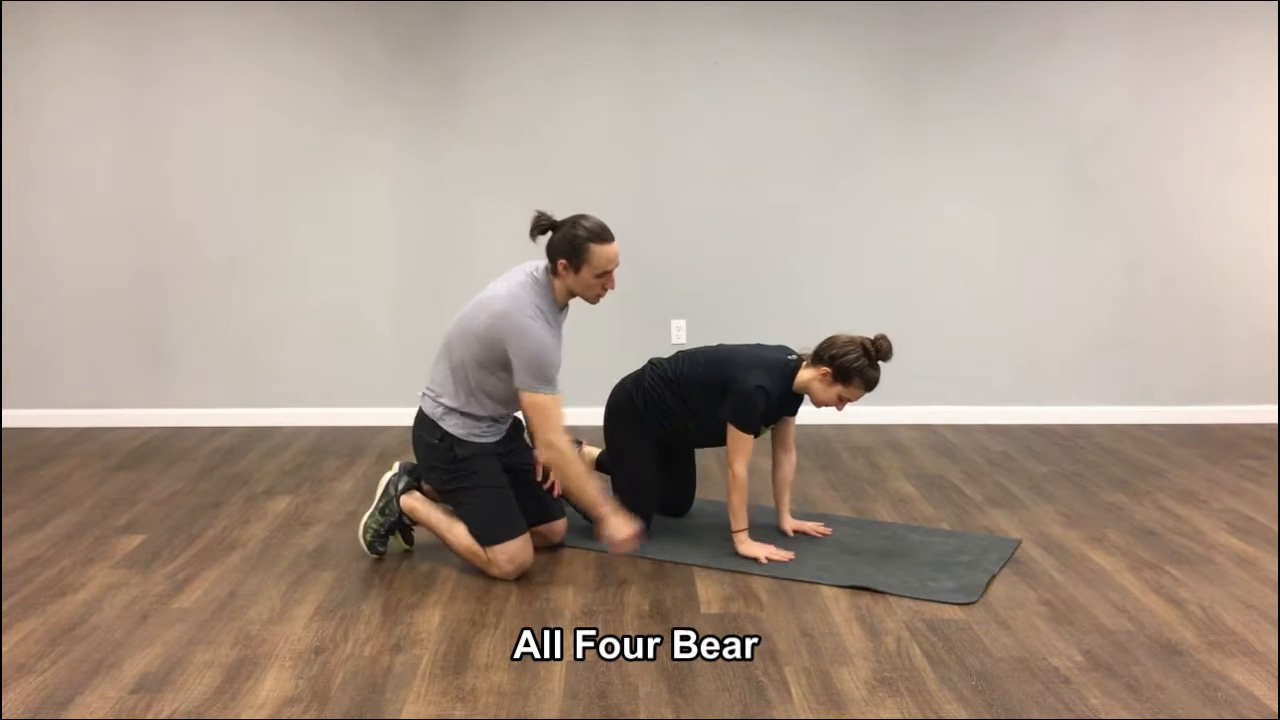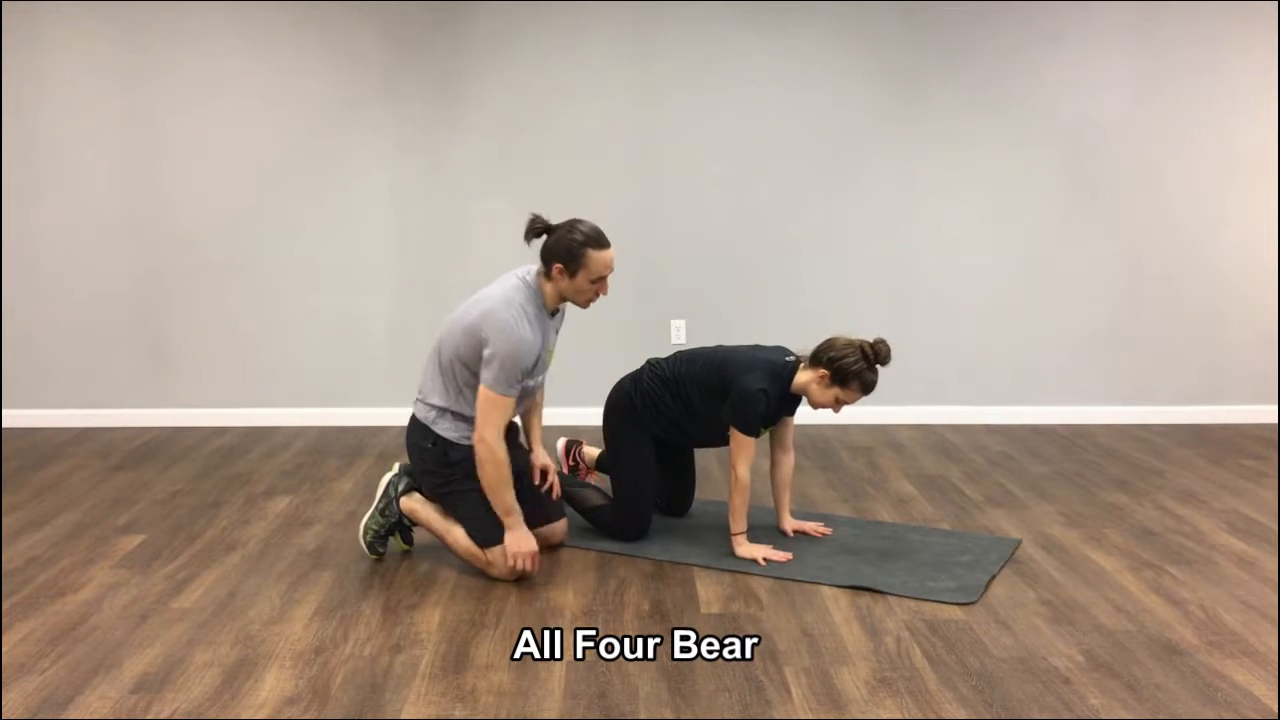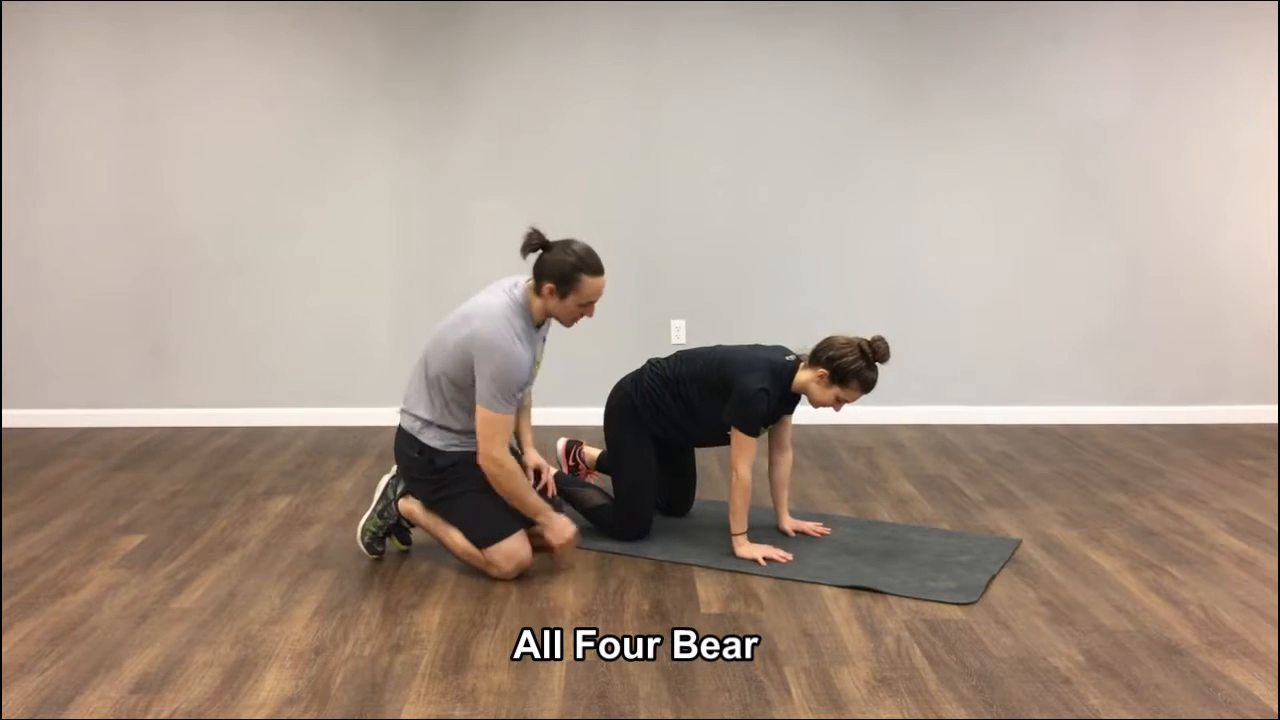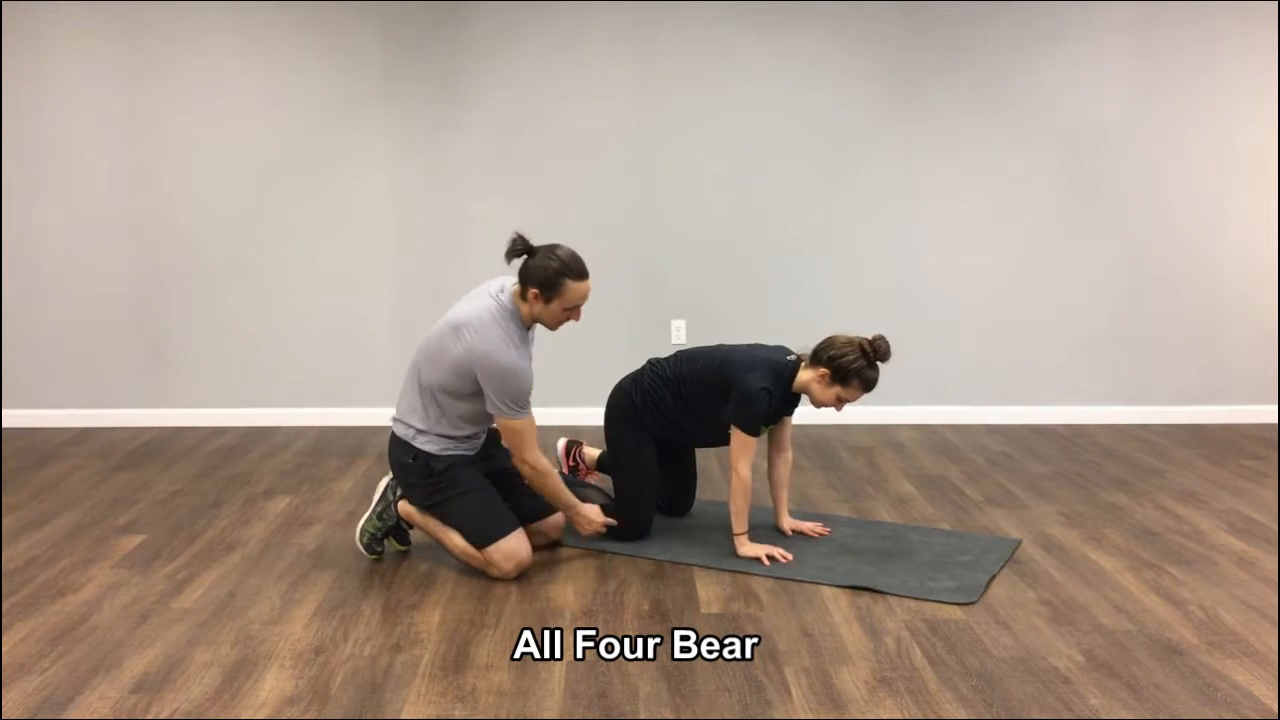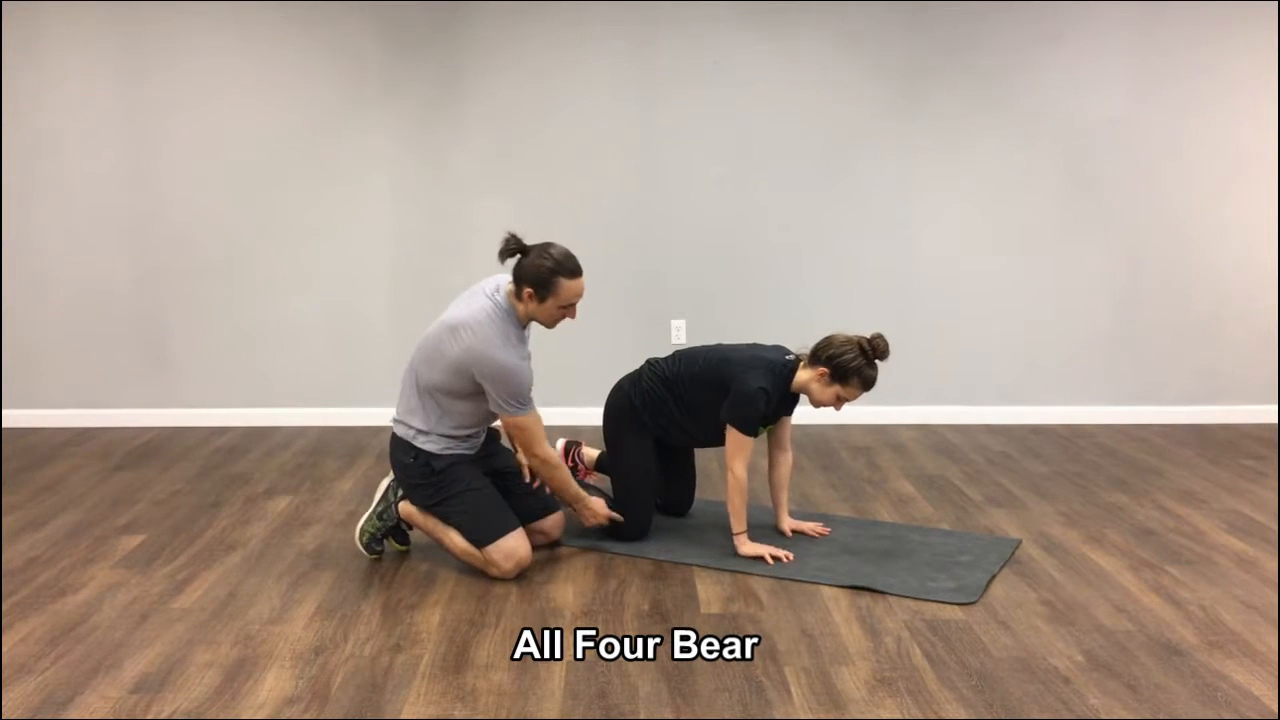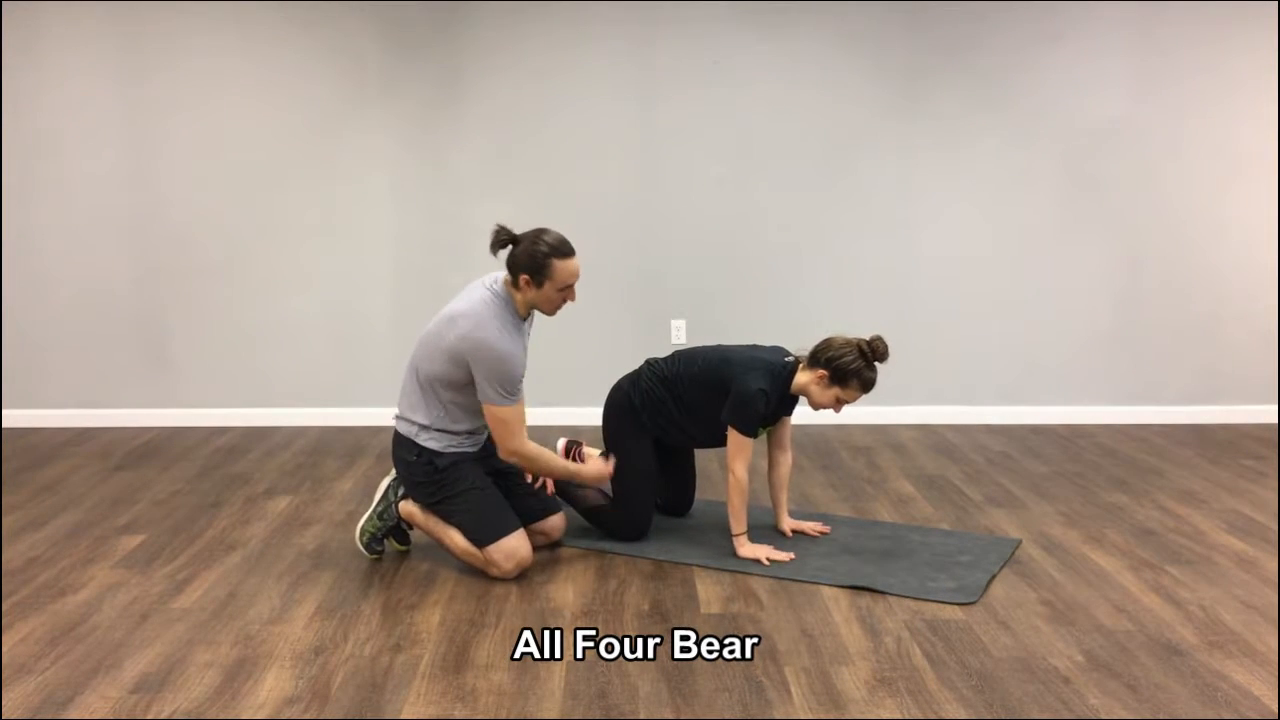
dt=0.2s
person 1, frame 1
left shoulder: (535, 283)
right shoulder: (528, 323)
right elbow: (554, 442)
left wrist: (539, 448)
right wrist: (607, 515)
left hip: (499, 428)
right hip: (453, 435)
left knee: (552, 531)
right knee: (511, 561)
left ankle: (434, 485)
right ankle: (406, 501)
person 1, frame 2
left shoulder: (547, 294)
right shoulder: (514, 326)
right elbow: (487, 441)
left wrist: (536, 447)
right wrist: (514, 525)
left hip: (489, 429)
right hip: (446, 440)
left knee: (553, 530)
right knee: (509, 562)
left ankle: (431, 486)
right ankle: (406, 502)
person 1, frame 3
left shoulder: (529, 299)
right shoulder: (504, 342)
right elbow: (492, 458)
left wrist: (527, 447)
right wrist: (547, 518)
left hip: (477, 435)
right hip: (435, 448)
left knee: (548, 531)
right knee: (510, 560)
left ankle: (431, 495)
right ankle: (405, 505)
person 1, frame 4
left shoulder: (506, 292)
right shoulder: (501, 352)
right elbow: (528, 460)
left wrist: (525, 447)
right wrist: (577, 511)
left hip: (473, 440)
right hip: (429, 453)
left knee: (550, 526)
right knee: (512, 559)
left ankle: (429, 500)
right ankle: (405, 507)
person 1, frame 5
left shoulder: (502, 290)
right shoulder: (499, 353)
right elbow: (538, 452)
left wrist: (519, 447)
right wrist: (583, 504)
left hip: (472, 439)
right hip: (430, 454)
left knee: (548, 527)
right knee: (511, 558)
left ankle: (429, 502)
right ankle: (404, 507)
person 1, frame 6
left shoulder: (501, 288)
right shoulder: (495, 339)
right elbow: (513, 449)
left wrist: (529, 456)
right wrist: (581, 473)
left hip: (475, 438)
right hip: (433, 451)
left knee: (550, 528)
right knee: (512, 559)
left ankle: (436, 502)
right ankle: (405, 507)
person 2, frame 1
left shoulder: (792, 375)
right shoulder: (758, 385)
left elbow: (785, 452)
right elbow: (737, 468)
left wrist: (785, 517)
right wrist: (742, 540)
left hip: (668, 418)
right hip: (634, 410)
left knee: (676, 506)
left ankle: (586, 455)
right ankle: (552, 479)
person 2, frame 2
left shoulder: (790, 375)
right shoulder: (756, 387)
left elbow: (783, 452)
right elbow: (740, 469)
left wrist: (785, 517)
right wrist: (740, 541)
left hip: (666, 417)
right hip: (633, 410)
left knee: (676, 505)
right knee: (631, 526)
left ankle: (583, 456)
person 2, frame 3
left shoulder: (789, 375)
right shoulder: (757, 386)
left elbow: (781, 451)
right elbow: (741, 470)
left wrist: (784, 517)
right wrist: (741, 542)
left hip: (667, 417)
right hip: (634, 410)
left knee: (677, 505)
right knee: (632, 526)
left ankle: (583, 456)
right ankle: (550, 480)
person 2, frame 4
left shoulder: (790, 374)
right shoulder: (758, 385)
left elbow: (780, 452)
right elbow: (740, 469)
left wrist: (783, 516)
right wrist: (742, 541)
left hip: (667, 417)
right hip: (635, 410)
left knee: (677, 505)
right knee: (633, 526)
left ankle: (583, 457)
person 2, frame 5
left shoulder: (789, 374)
right shoulder: (756, 385)
left elbow: (781, 452)
right elbow: (735, 468)
left wrist: (783, 517)
right wrist: (742, 540)
left hip: (666, 416)
right hip: (633, 410)
left knee: (677, 505)
right knee: (632, 526)
left ankle: (583, 457)
person 2, frame 6
left shoulder: (789, 376)
right shoulder: (756, 386)
left elbow: (781, 453)
right elbow: (737, 469)
left wrist: (783, 517)
right wrist: (742, 542)
left hip: (665, 416)
right hip: (633, 410)
left knee: (678, 505)
right knee: (631, 526)
left ankle: (584, 455)
